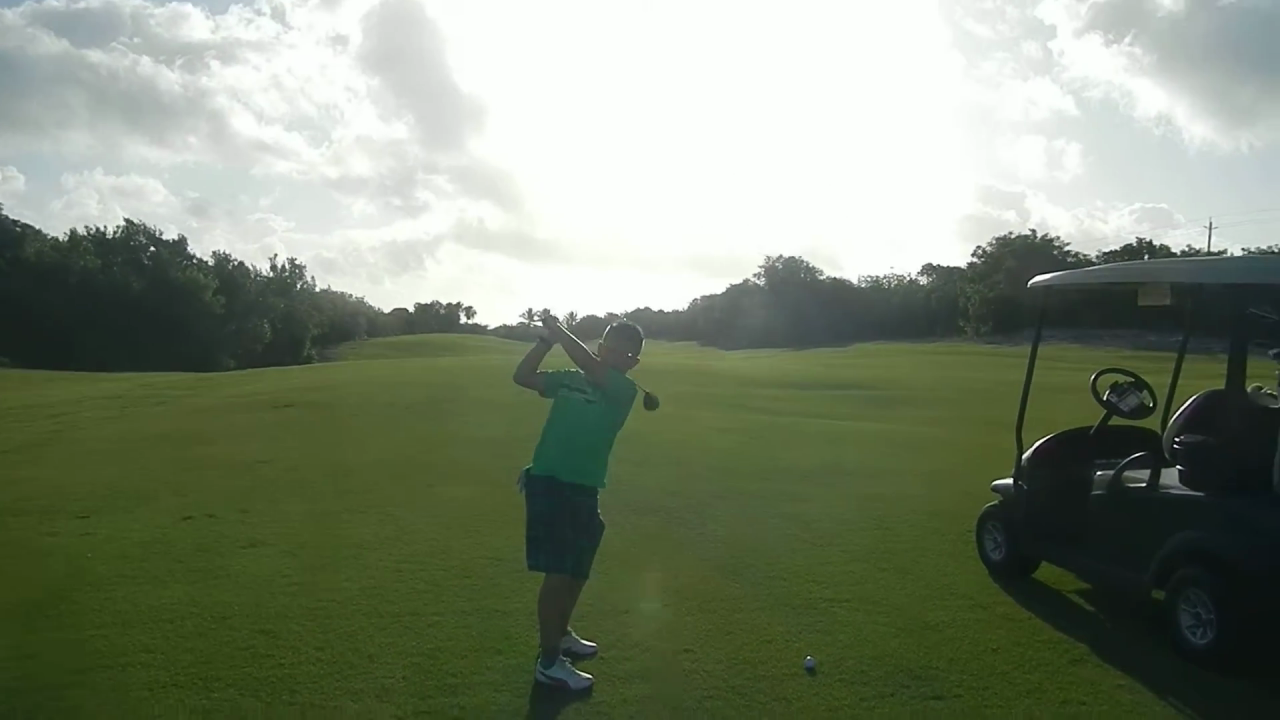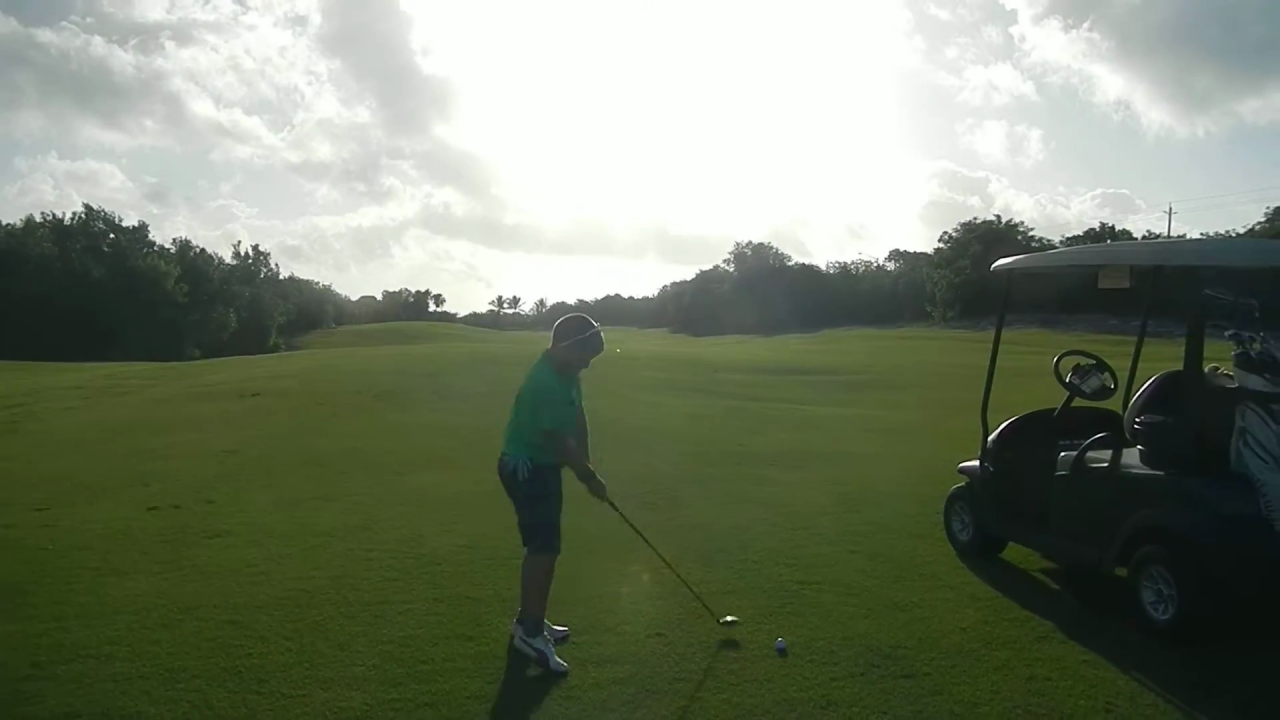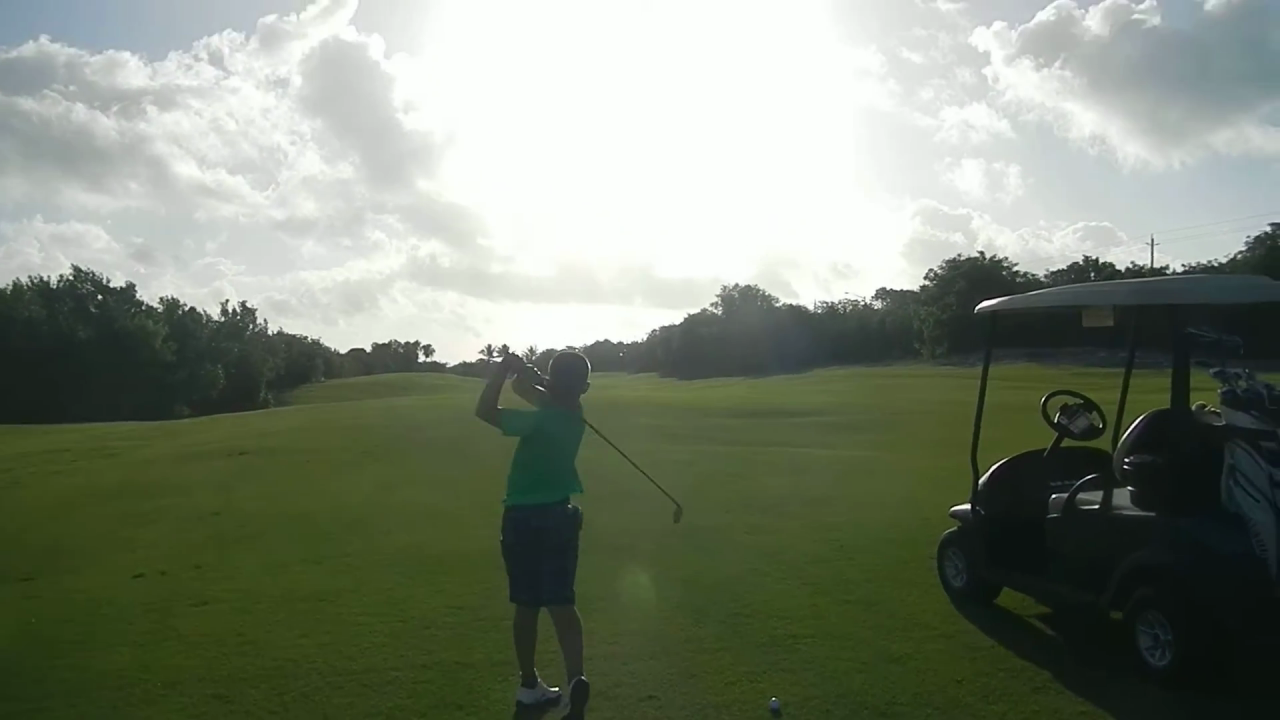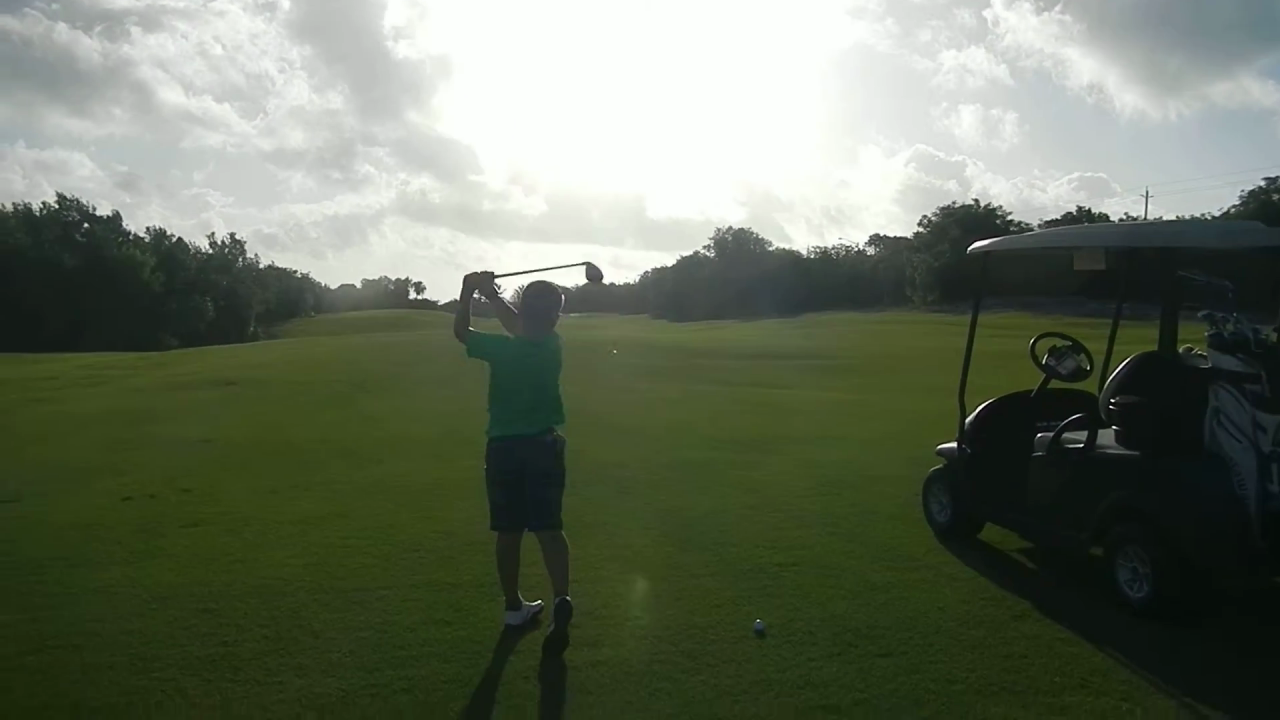
dt=0.7s
person 1, frame 1
left shoulder: (624, 390)
right shoulder: (567, 378)
left elbow: (591, 366)
right elbow: (522, 376)
left wrist: (560, 332)
right wrist: (548, 340)
left hip: (583, 489)
right hip: (548, 483)
left knee: (576, 572)
right knee: (557, 572)
left ankle: (560, 634)
right ankle: (549, 661)
person 1, frame 2
left shoulder: (565, 373)
right shoulder: (544, 385)
left elbow: (577, 423)
right elbow: (562, 442)
left wrist: (587, 460)
right wrist: (589, 479)
left hip: (538, 468)
right hip: (528, 470)
left knee: (544, 546)
right knee: (544, 546)
left ankle: (530, 619)
right ankle: (531, 632)
person 1, frame 3
left shoulder: (541, 420)
right shoulder: (573, 416)
left elbow: (485, 411)
right elbow: (526, 388)
left wrist: (503, 369)
right wrist: (522, 371)
left hip: (521, 518)
right hip: (558, 515)
left knee: (526, 603)
right knee: (561, 601)
left ankle: (529, 683)
right ankle: (575, 678)
person 1, frame 4
left shoulder: (503, 349)
right shoulder: (552, 346)
left elbow: (461, 331)
right elbow: (520, 327)
left wrist: (468, 292)
right wrist: (491, 292)
left hip: (504, 448)
right hip: (543, 446)
left knee: (508, 530)
right knee: (549, 528)
left ankle: (514, 606)
right ankle: (561, 601)
